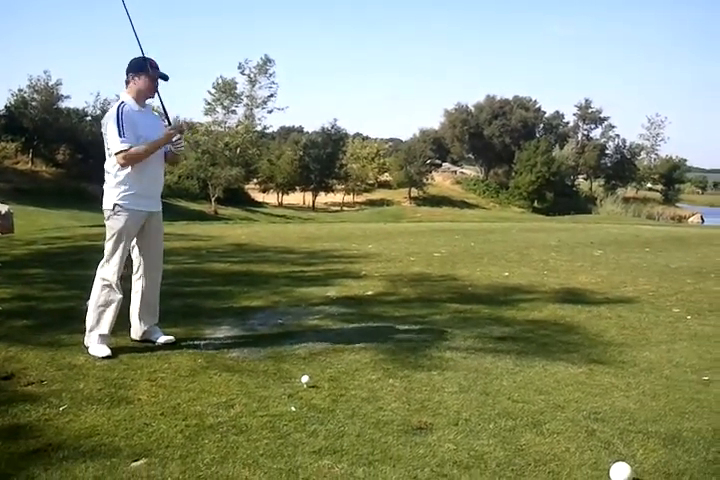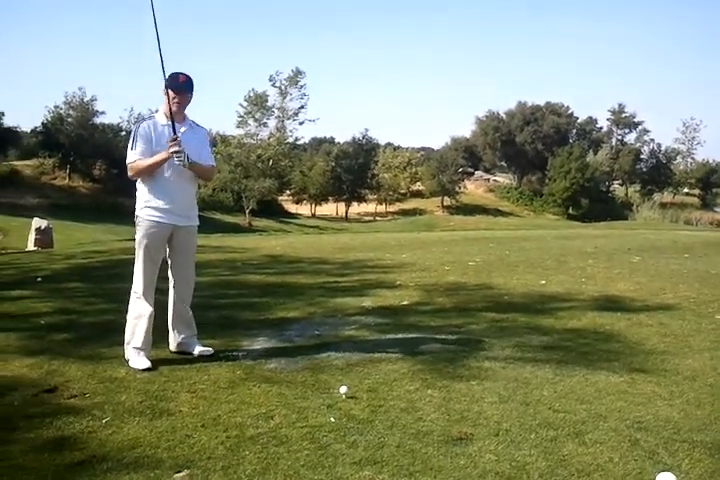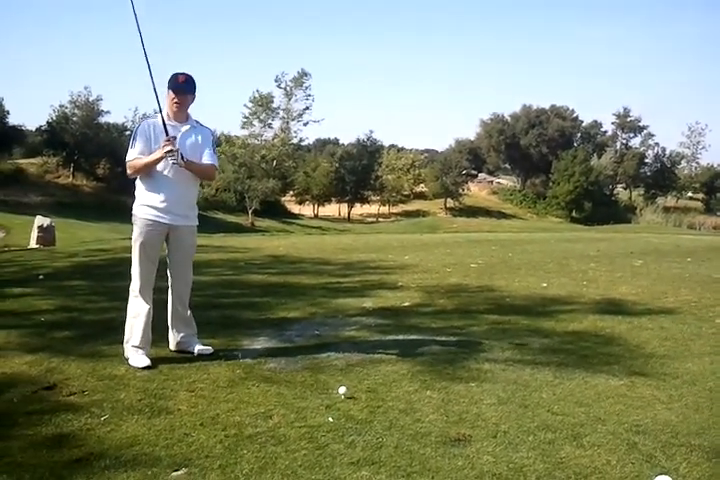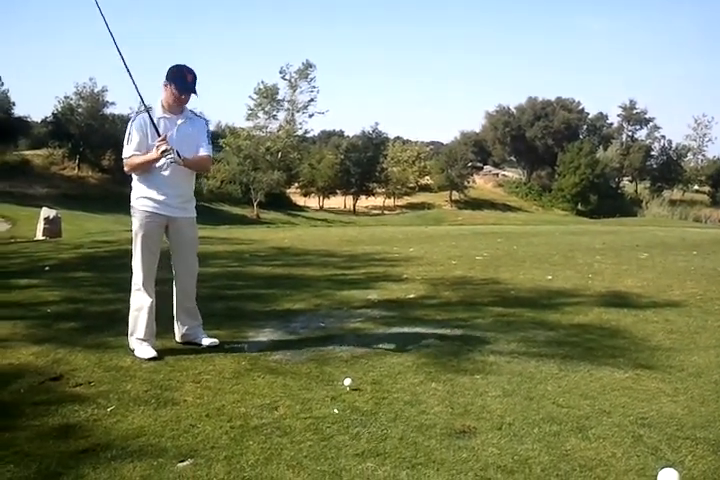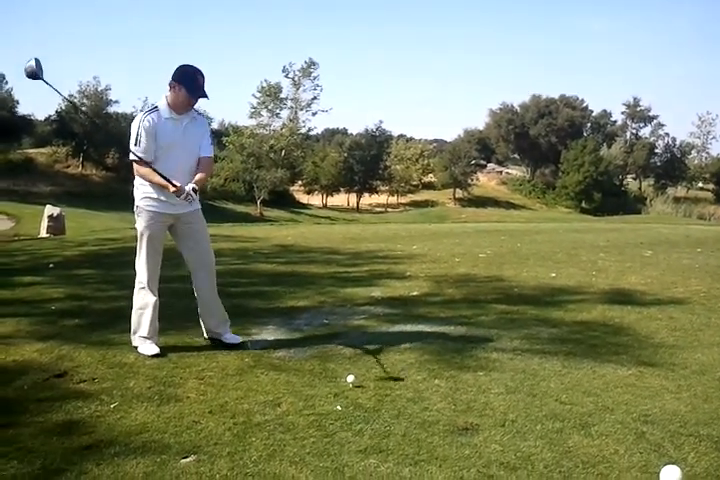
dt=0.4s
person 1, frame 1
left shoulder: (154, 116)
right shoulder: (120, 112)
left elbow: (166, 159)
right elbow: (125, 158)
left wrist: (175, 148)
right wrist: (162, 140)
left hip: (151, 205)
right hip: (125, 204)
left knee: (150, 268)
right knee: (112, 270)
left ankle: (144, 326)
right ankle: (95, 335)
person 1, frame 2
left shoulder: (199, 132)
right shoulder: (146, 127)
left elbow: (209, 173)
right elbow: (133, 170)
left wrist: (188, 162)
right wrist: (164, 155)
left hip: (187, 218)
right hip: (153, 216)
left knee: (184, 282)
right knee: (144, 284)
left ankle: (183, 338)
right ankle: (135, 348)
person 1, frame 3
left shoulder: (203, 133)
right shoulder: (147, 127)
left elbow: (211, 173)
right elbow: (132, 168)
left wrist: (184, 161)
right wrist: (159, 155)
left hip: (185, 218)
right hip: (149, 214)
left knee: (182, 281)
right knee: (142, 282)
left ankle: (183, 337)
right ankle: (135, 346)
person 1, frame 4
left shoulder: (198, 123)
right shoulder: (142, 119)
left elbow: (206, 164)
right elbow: (128, 165)
left wrist: (181, 159)
right wrist: (154, 155)
left hip: (184, 209)
right hip: (148, 207)
left knee: (187, 273)
right knee: (144, 275)
left ankle: (189, 329)
right ankle: (140, 338)
person 1, frame 5
left shoulder: (200, 122)
right shoulder: (148, 119)
left elbow: (206, 163)
right elbow: (139, 167)
left wrist: (194, 185)
right wrist: (168, 186)
left hip: (188, 207)
right hip: (153, 205)
left knee: (204, 264)
right knee: (148, 273)
left ankle: (216, 327)
right ankle: (143, 336)
